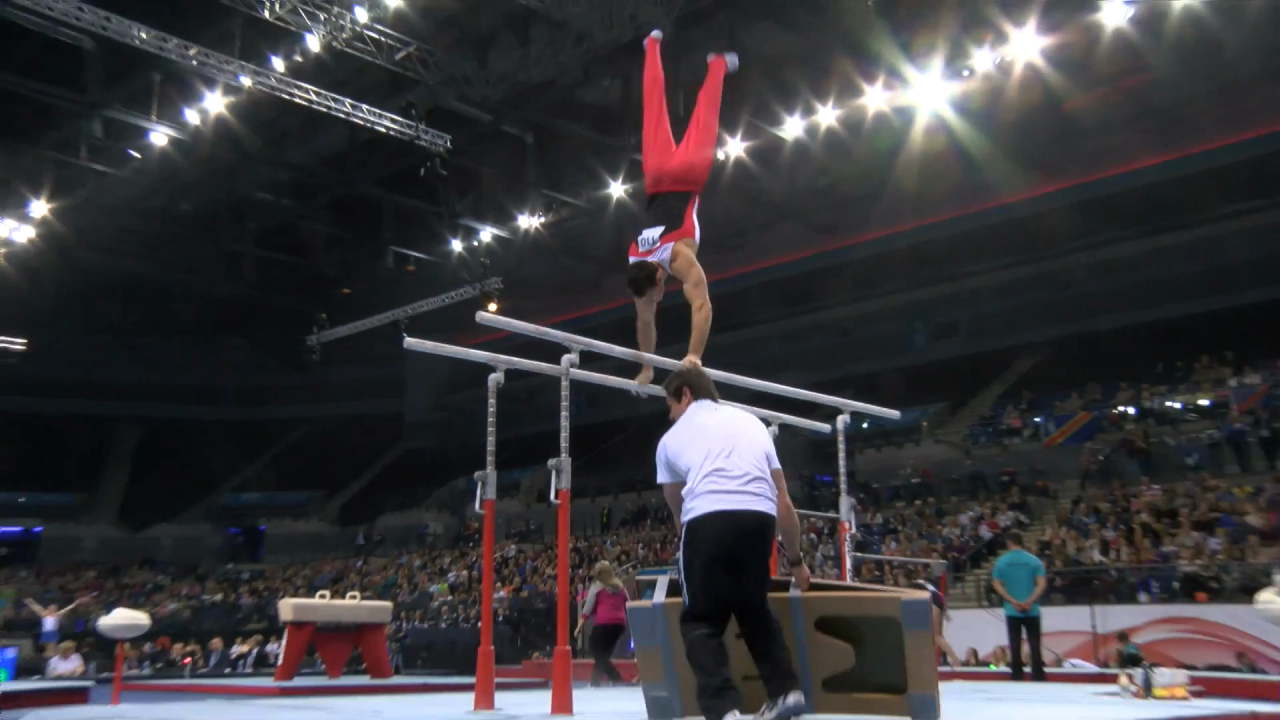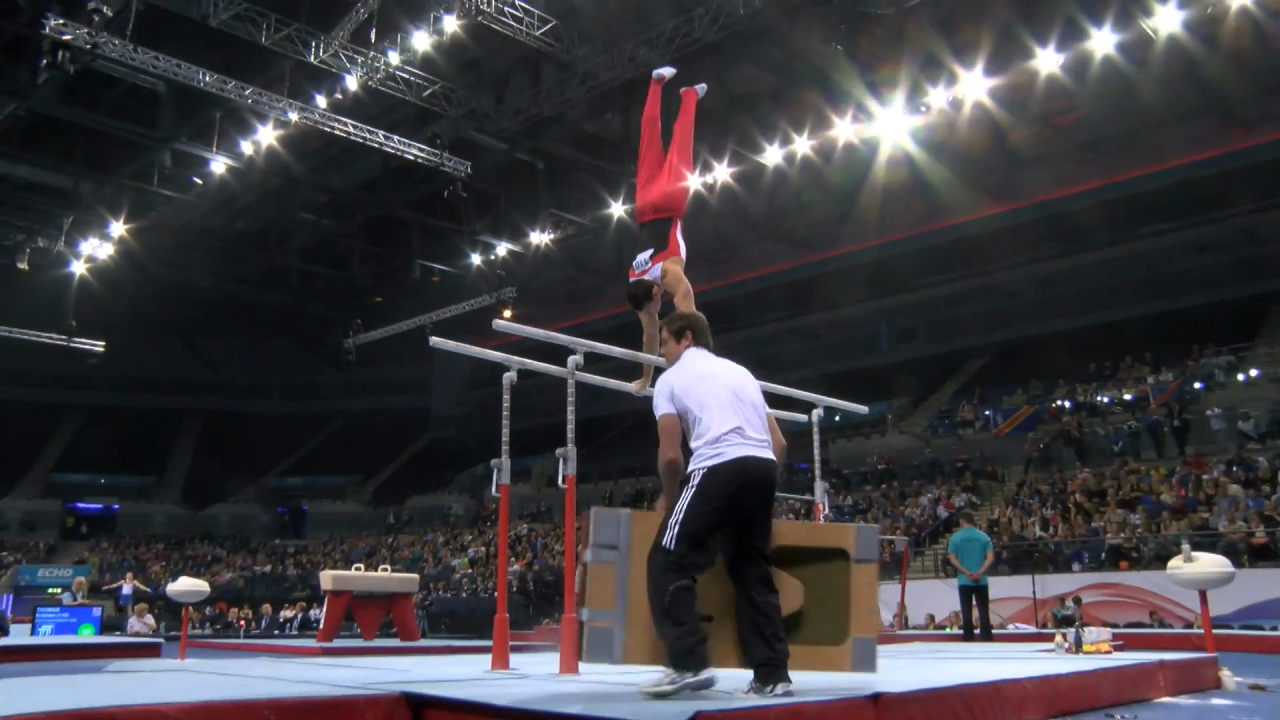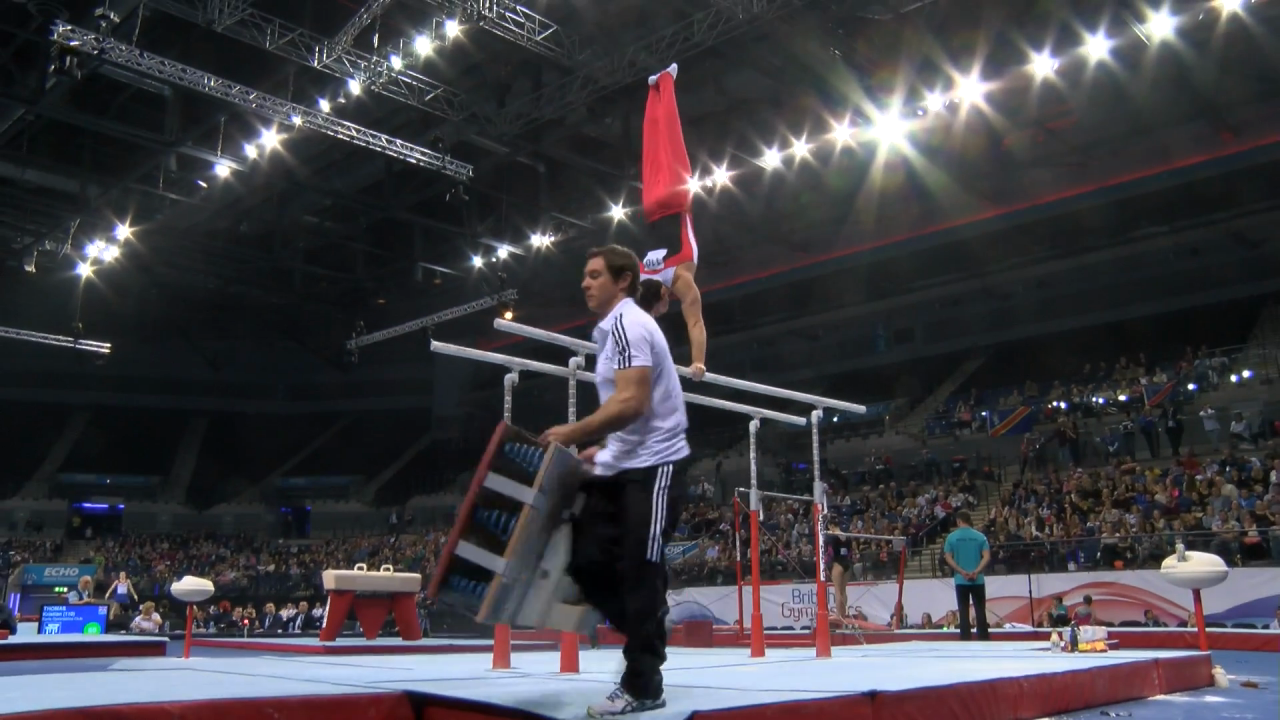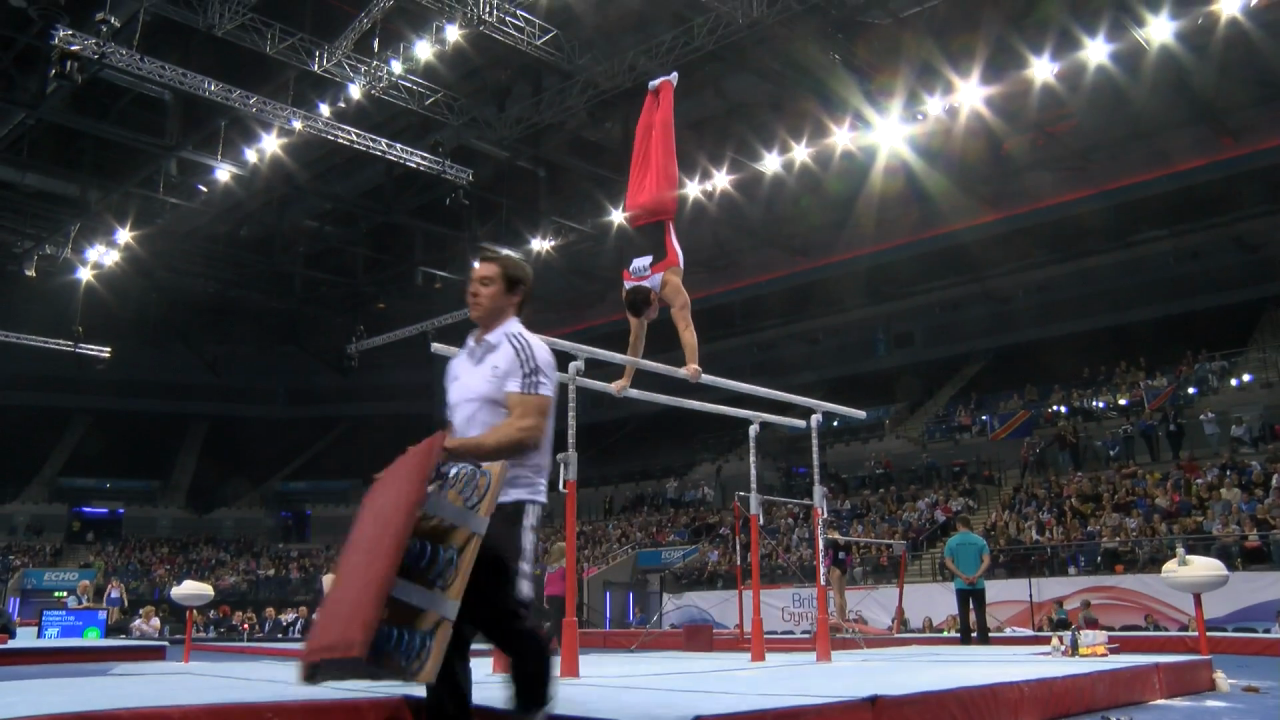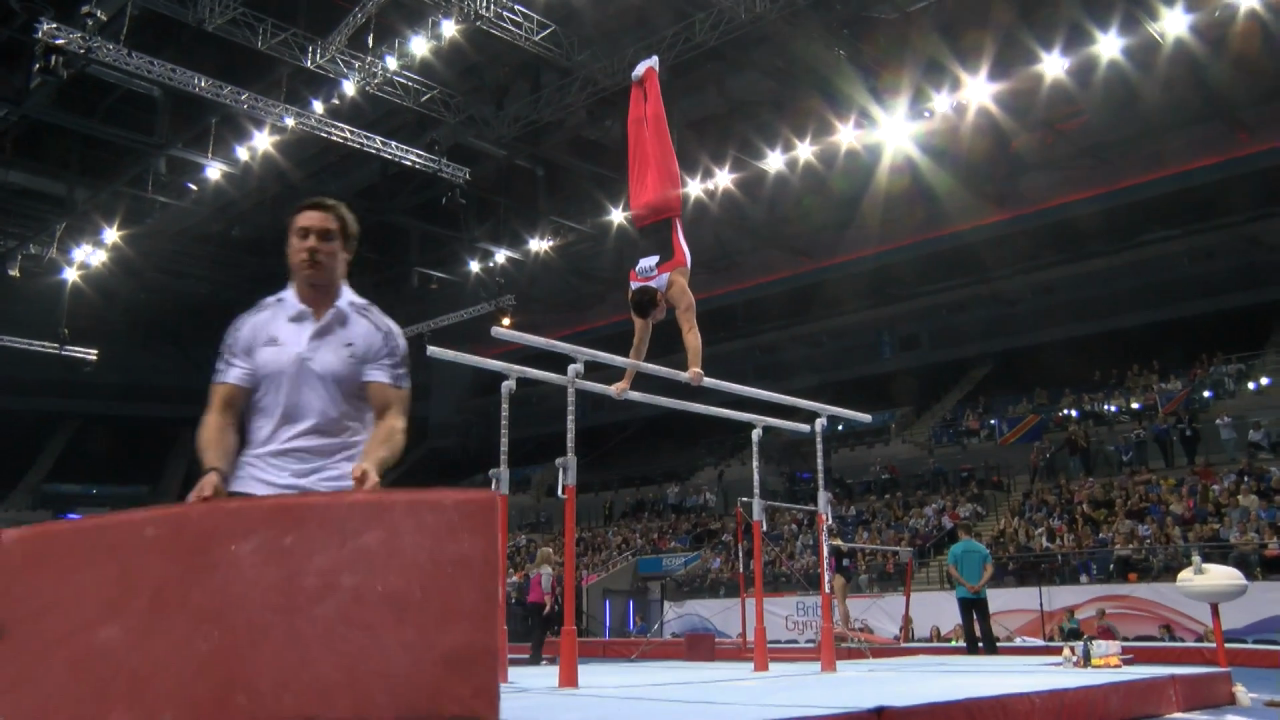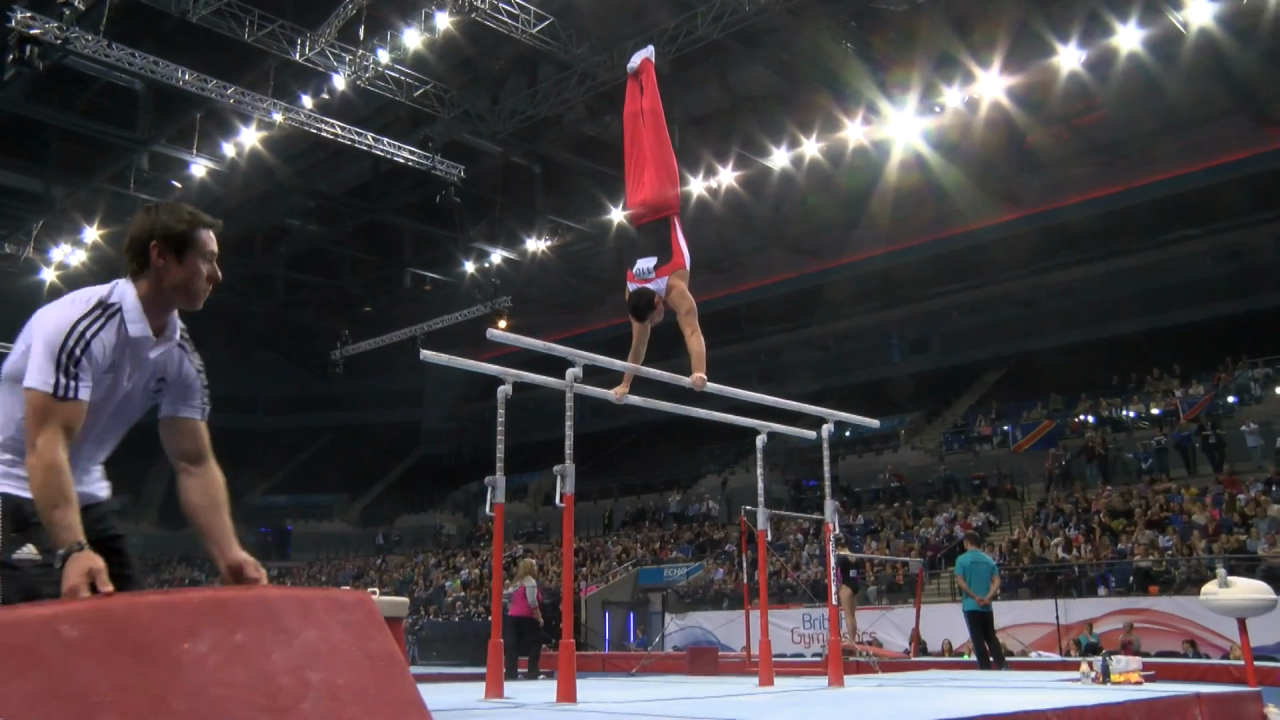
dt=0.5s
person 1, frame 1
left shoulder: (672, 437)
right shoulder: (752, 421)
left elbow: (678, 508)
right elbow: (784, 502)
right wrist: (796, 561)
left hip: (705, 521)
right hip: (758, 517)
left knee: (702, 621)
right knee: (755, 610)
right ankle: (784, 690)
person 1, frame 2
left shoulder: (671, 379)
right shoulder: (739, 372)
left elbow: (670, 457)
right elbow: (778, 442)
left wrist: (668, 500)
right wrist: (762, 495)
left hip: (718, 471)
right hip: (762, 467)
left knee: (668, 562)
right knee: (754, 573)
left ankle: (690, 663)
right ankle: (774, 675)
person 1, frame 3
left shoulder: (629, 324)
right shoulder: (616, 328)
left elbow: (632, 402)
left wrist: (573, 432)
right wrist: (602, 448)
left hip: (654, 464)
right hip: (620, 465)
left knee: (640, 573)
right knee: (584, 558)
right ankle: (647, 630)
person 1, frame 4
left shoulder: (523, 350)
right shoulder: (459, 362)
left elbow: (527, 430)
left wrist: (454, 450)
left hip: (509, 504)
left knee: (497, 614)
left ankle: (531, 680)
person 1, frame 5
left shoulder: (378, 331)
right shoulder: (251, 326)
left elbow: (391, 419)
right elbow: (222, 413)
left wrist: (370, 464)
right wrist: (215, 472)
right hip: (254, 494)
person 1, frame 6
left shoulder: (181, 358)
right shoulder: (80, 323)
left elbow: (195, 464)
right elbow: (47, 444)
left wrist: (229, 553)
right wrist: (73, 550)
left hip: (85, 499)
person 2, frame 1
left shoulder: (679, 258)
right shoulder: (639, 263)
left elbow: (702, 308)
right elbow: (645, 321)
left wrist: (694, 356)
right wrist: (646, 367)
left hip: (679, 183)
right hip: (659, 183)
left knee: (701, 125)
right knee: (655, 105)
left ankle: (718, 67)
right ankle: (653, 47)
person 2, frame 2
left shoulder: (669, 276)
right shoulder: (638, 285)
right elbow: (651, 333)
right wrist: (647, 376)
left hip: (665, 209)
right hip: (648, 208)
left knee: (676, 154)
right knee: (651, 146)
left ankle: (689, 97)
right ankle: (657, 84)
person 2, frame 3
left shoulder: (681, 280)
right shoulder: (645, 283)
left elbow: (696, 323)
left wrist: (698, 362)
left hip: (673, 203)
right hip: (657, 208)
left knee: (667, 135)
right knee: (655, 145)
left ankle: (664, 81)
right ankle: (657, 88)
person 2, frame 4
left shoulder: (669, 284)
right shoulder: (632, 289)
left elbow: (686, 327)
right elbow: (636, 339)
left wrist: (692, 363)
right wrist: (626, 378)
left hip: (657, 211)
right hip: (638, 213)
left knee: (660, 140)
right knee: (645, 146)
left ankle: (664, 88)
right ankle: (656, 93)
person 2, frame 5
left shoulder: (675, 285)
right shoulder: (637, 290)
left elbow: (690, 330)
right elbow: (640, 341)
left wrist: (694, 367)
right wrist: (627, 380)
left hip: (662, 208)
right hip: (646, 213)
left knee: (654, 133)
right knee: (640, 136)
left ankle: (648, 76)
right ankle: (641, 84)
person 2, frame 6
left shoulder: (674, 288)
right shoulder: (636, 291)
left elbow: (694, 333)
right elbow: (638, 345)
left wrist: (699, 372)
right wrist: (625, 384)
left hip: (659, 207)
right hip: (640, 211)
left knee: (651, 127)
right knee: (636, 133)
left ankle: (644, 67)
right ankle: (637, 75)
